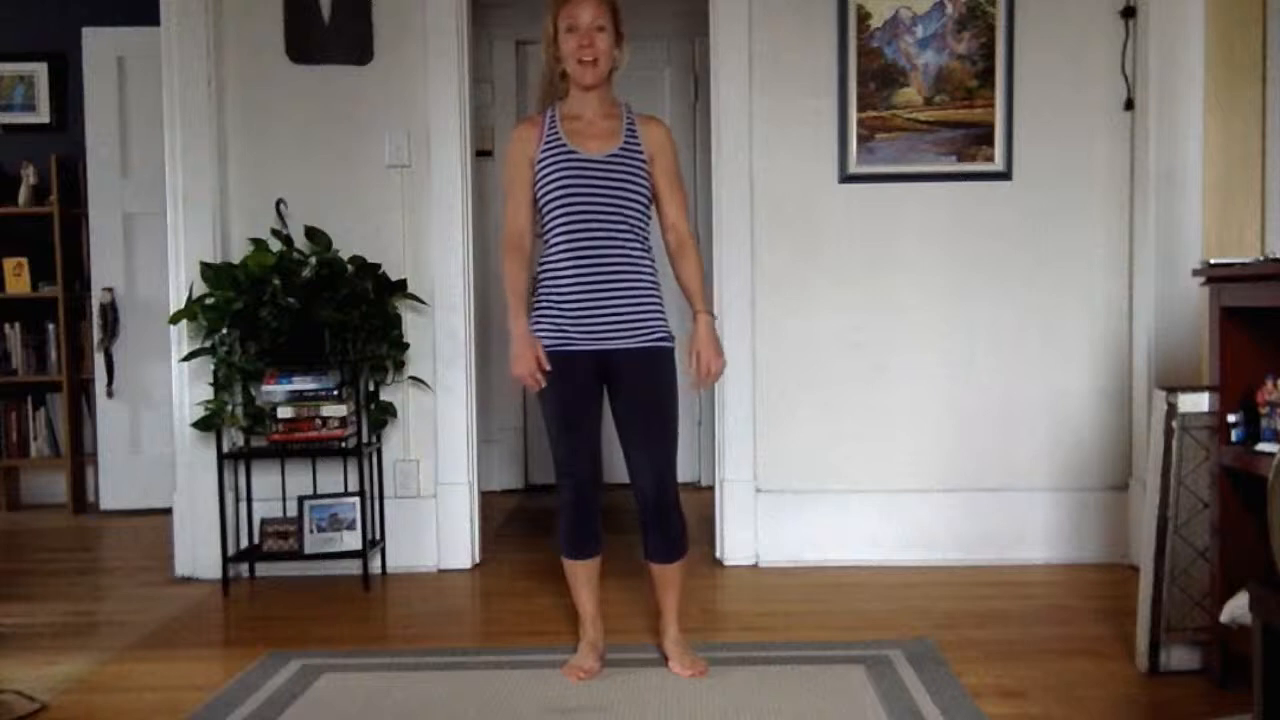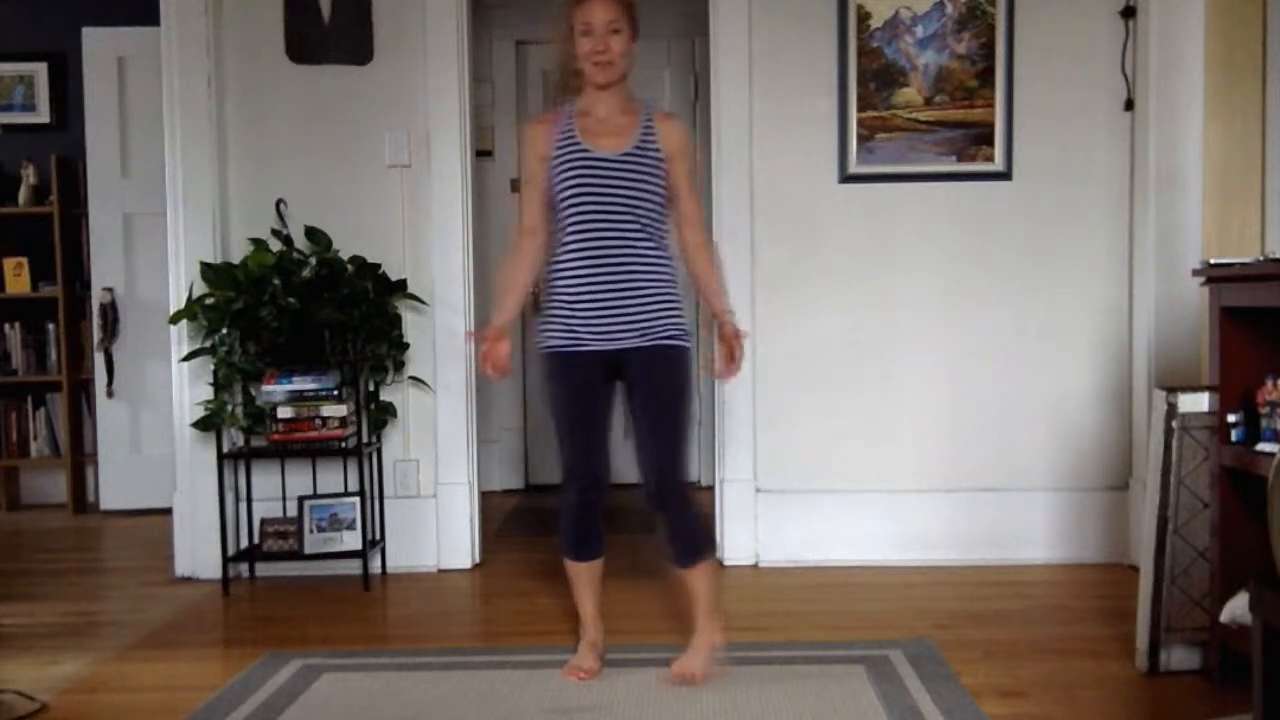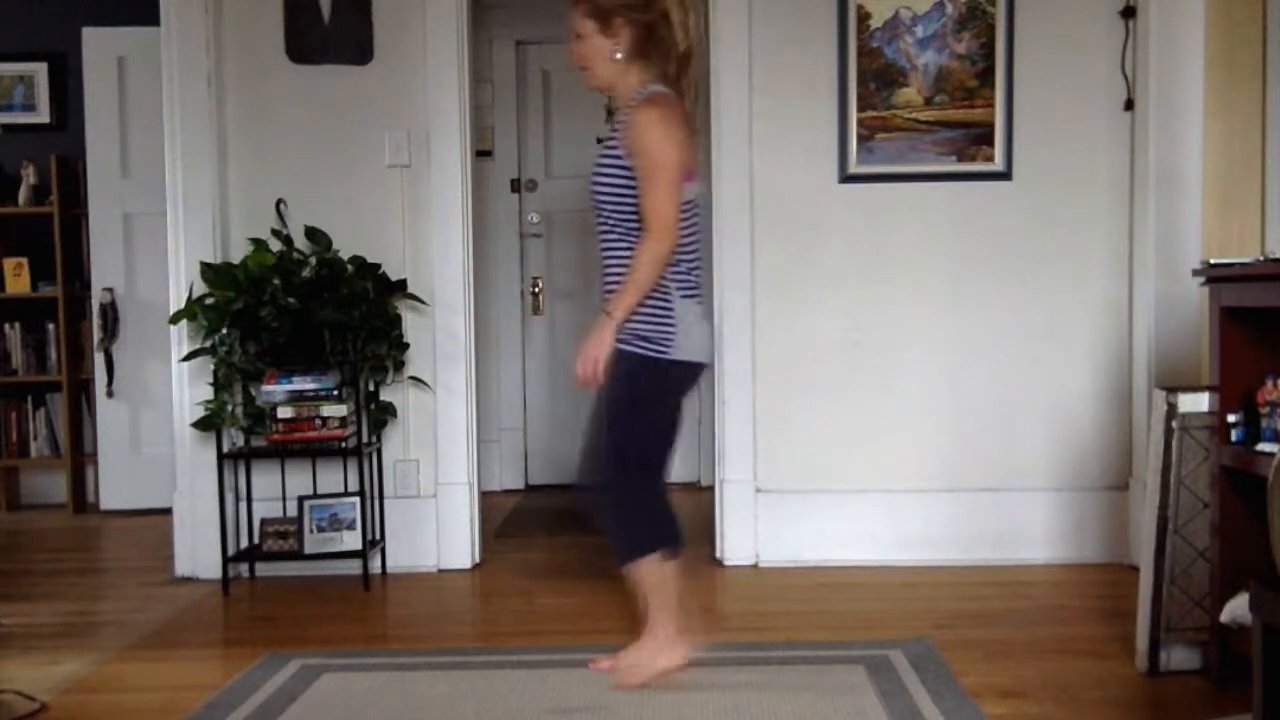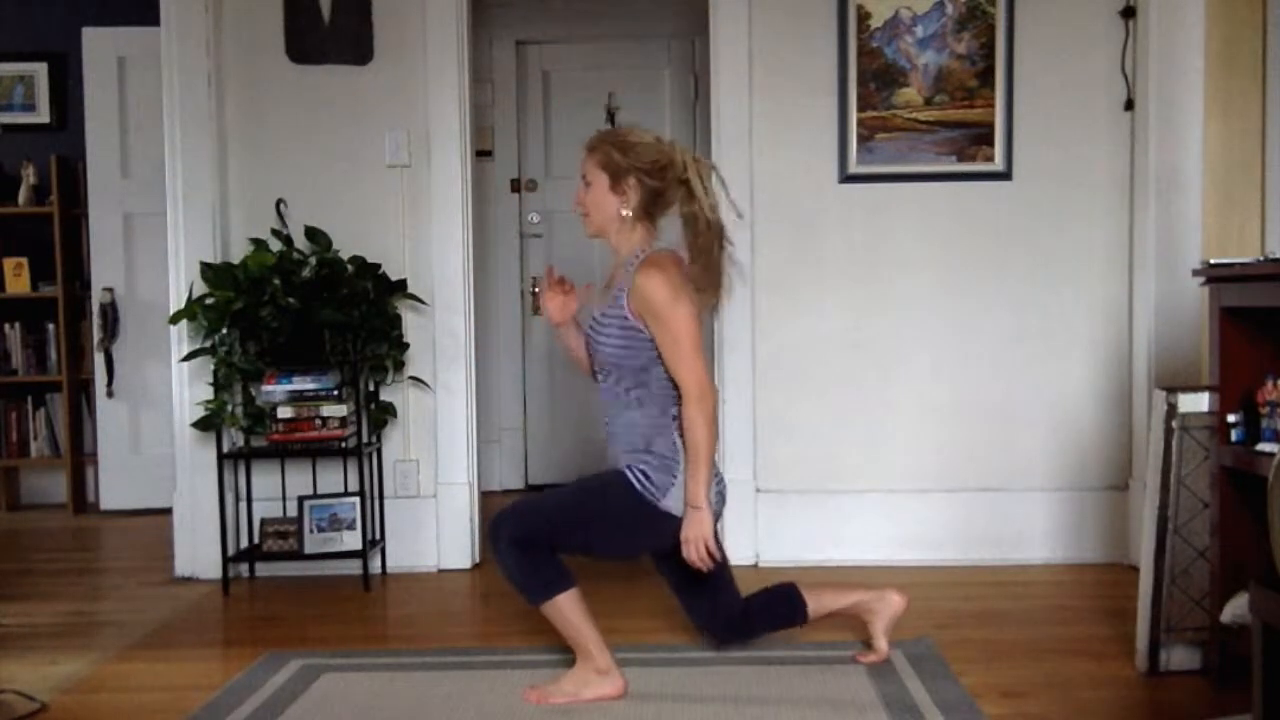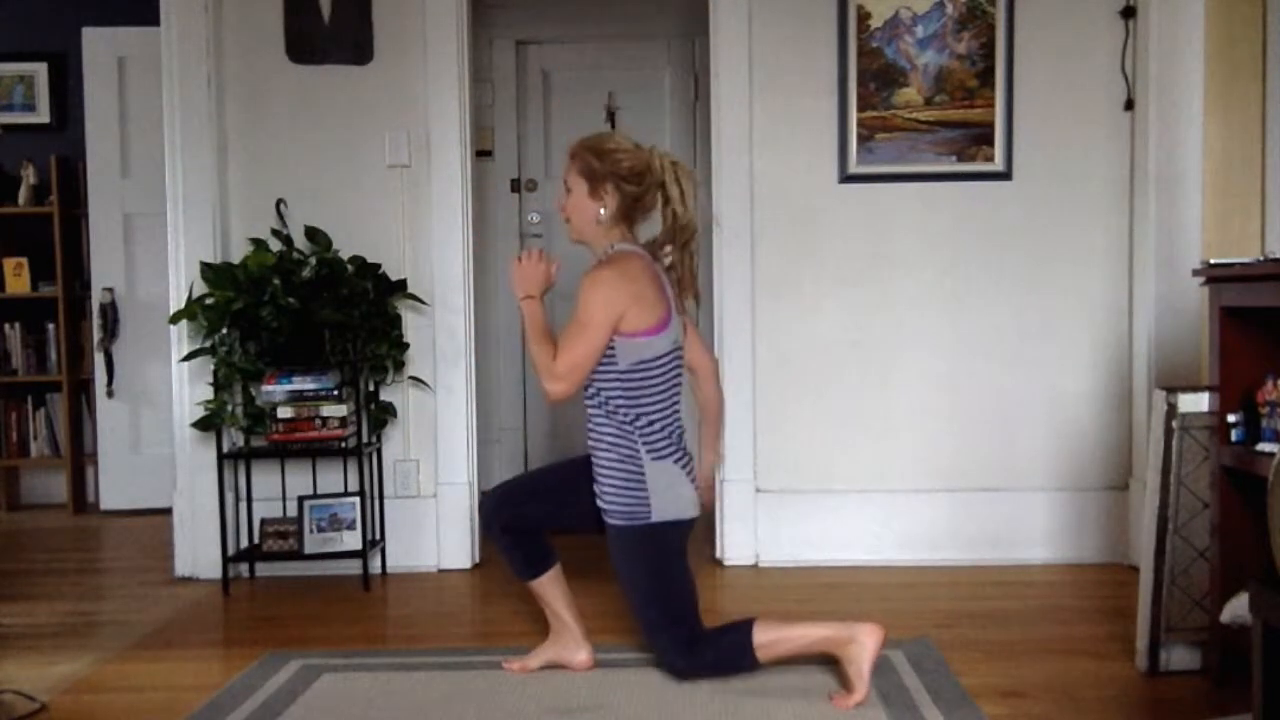
dt=1s
person 1, frame 1
left shoulder: (651, 134)
right shoulder: (530, 136)
left elbow: (679, 233)
right elbow: (517, 240)
left wrist: (703, 319)
right wrist: (519, 327)
left hip: (640, 335)
right hip: (563, 336)
left knee: (656, 483)
right knee: (577, 483)
left ankle: (671, 630)
right ankle: (590, 633)
person 1, frame 2
left shoulder: (667, 132)
right shoulder: (545, 133)
left elbow: (692, 234)
right elbow: (532, 237)
left wrist: (722, 318)
right wrist: (501, 323)
left hip: (654, 332)
right hip: (574, 336)
left knee: (666, 482)
right knee: (582, 483)
left ankle: (707, 630)
right ankle: (590, 633)
person 1, frame 3
left shoulder: (651, 115)
right shoulder: (645, 113)
left elbow: (661, 235)
left wrist: (607, 324)
left hip: (660, 336)
right hip: (651, 336)
left knee: (607, 478)
right knee: (632, 482)
left ankle: (668, 635)
right ankle: (659, 634)
person 1, frame 4
left shoulder: (656, 277)
right shoulder: (629, 274)
left elbow: (698, 394)
right elbow: (613, 372)
left wrist: (698, 505)
right wrist: (565, 325)
left hip: (664, 487)
right hip: (656, 483)
left knee: (513, 533)
right knee: (727, 621)
left ankle: (596, 672)
right ankle: (872, 601)
person 1, frame 5
left shoulder: (609, 280)
right shoulder: (652, 268)
left elbow: (558, 380)
right elbow: (703, 365)
left wrist: (530, 298)
right wrist: (707, 456)
left hip: (641, 495)
right hip: (627, 477)
left knee: (685, 652)
right knee: (502, 511)
left ankle: (849, 638)
right ankle: (569, 639)
